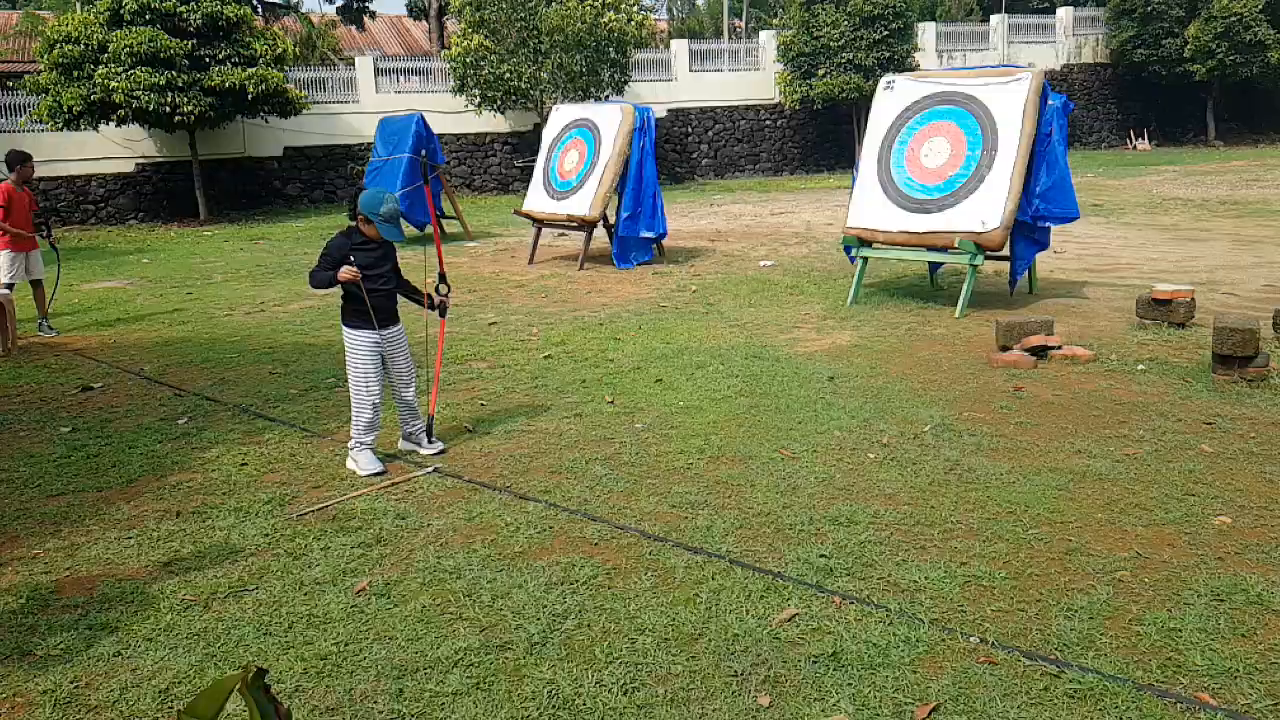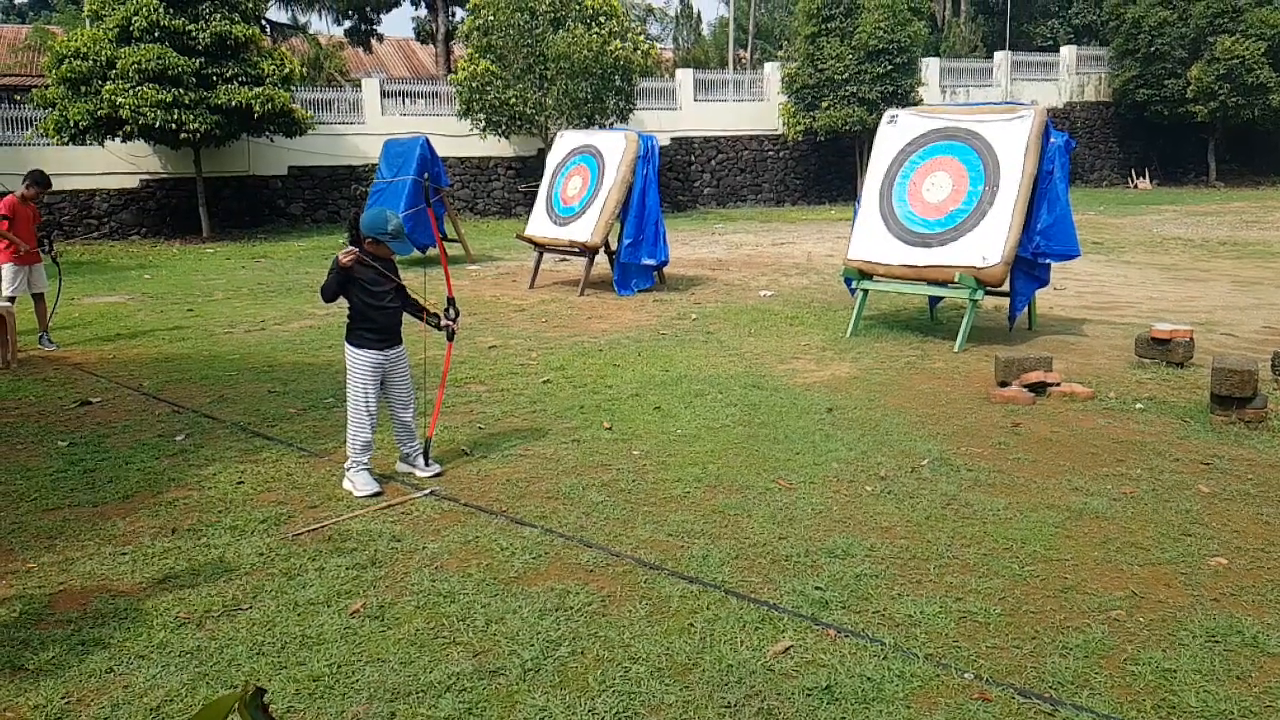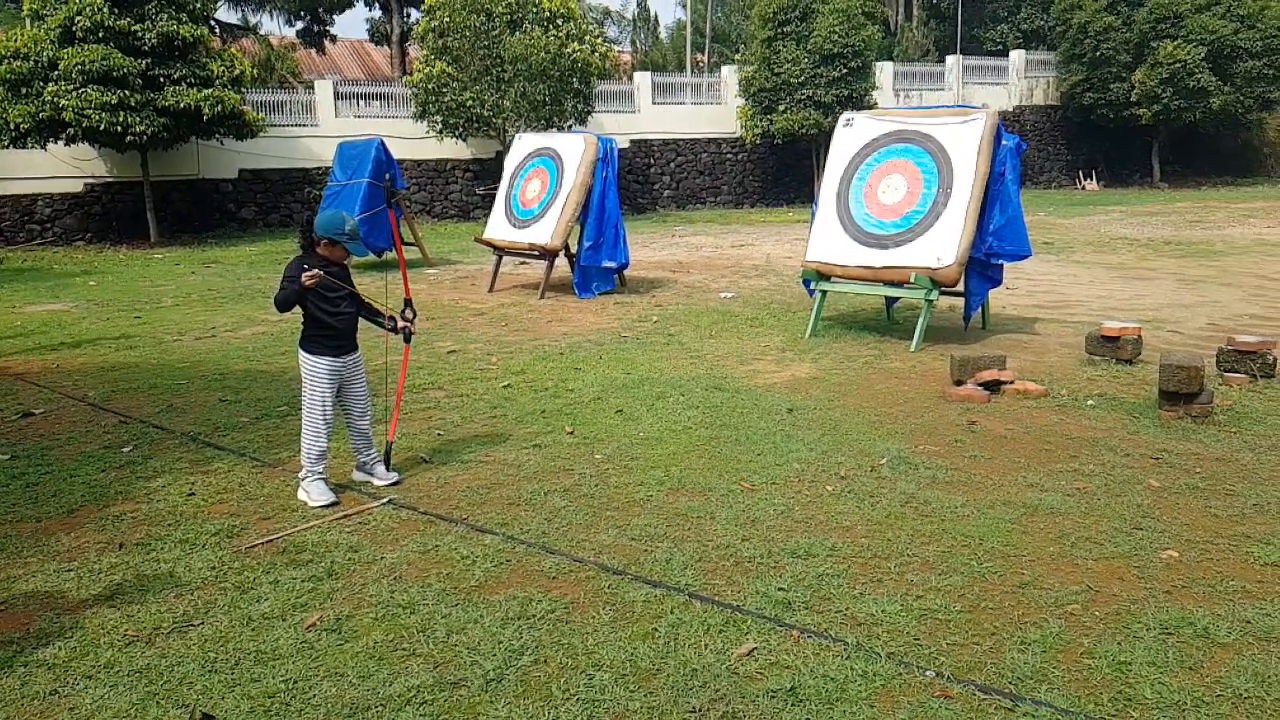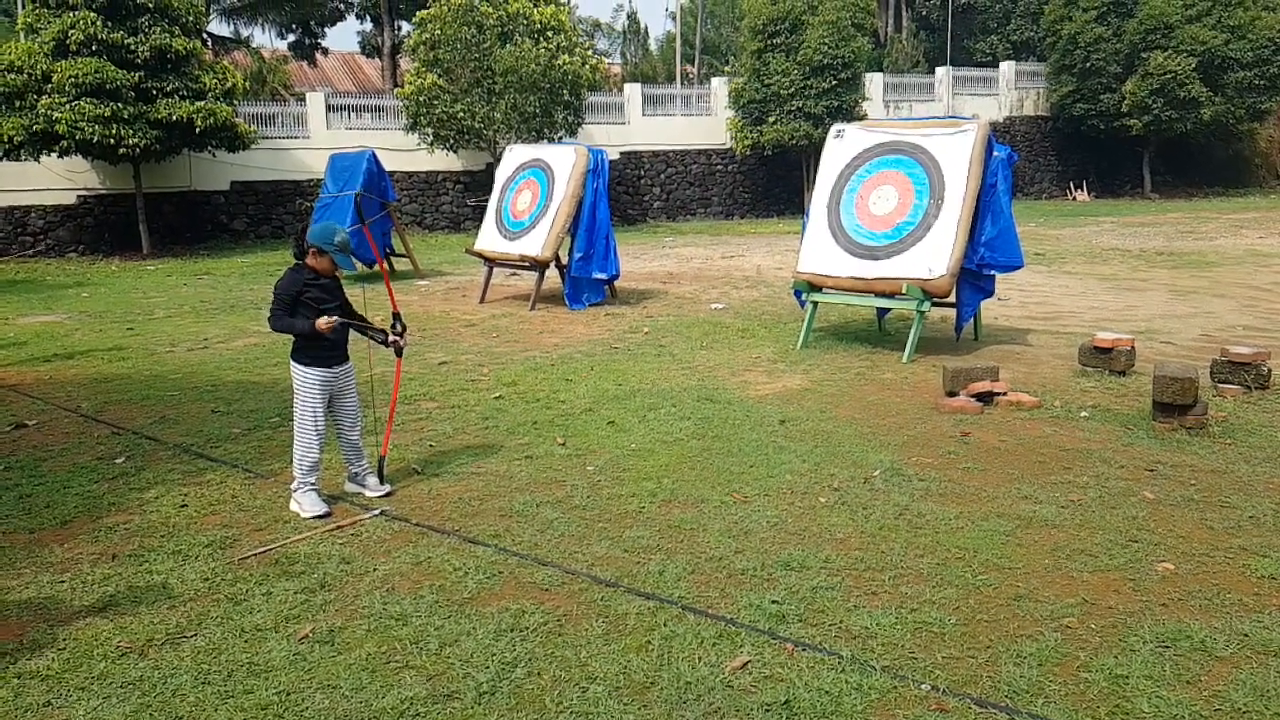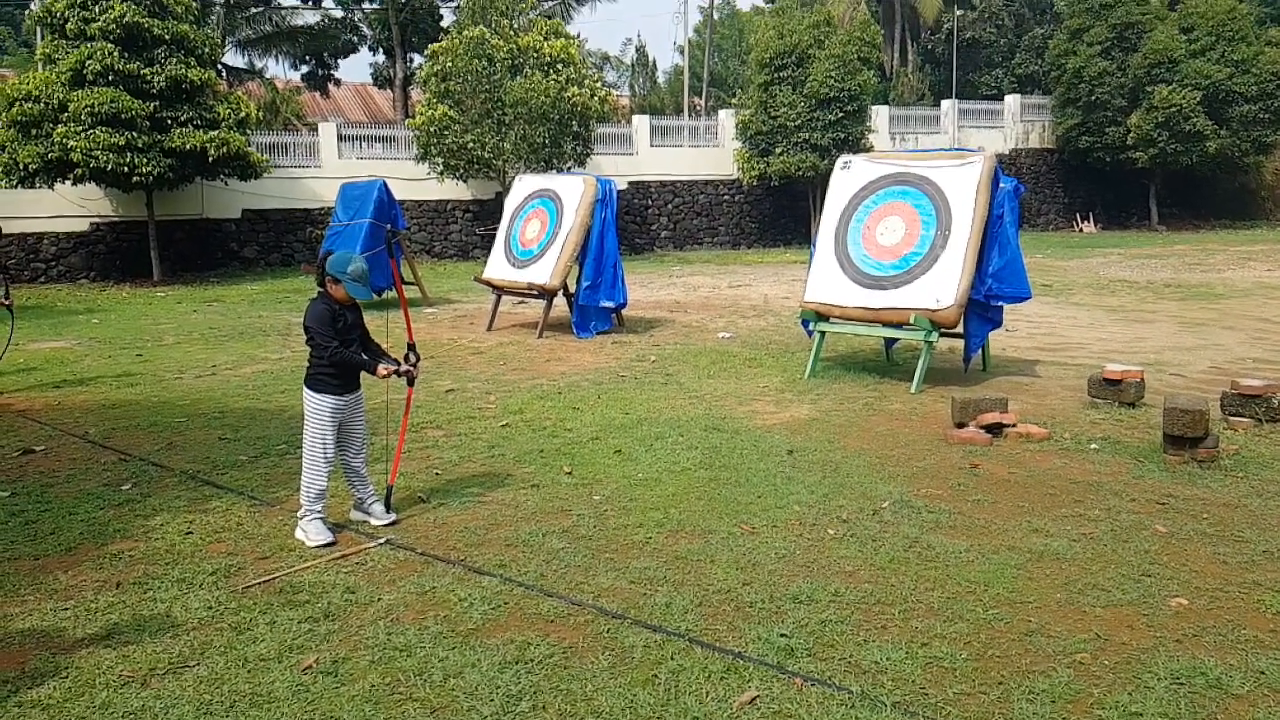
dt=1s
person 1, frame 1
left shoulder: (386, 245)
right shoulder: (342, 244)
right elbow: (315, 278)
left wrist: (427, 300)
right wrist: (337, 276)
left hip: (392, 327)
right hip: (360, 331)
left knee: (406, 384)
right knee: (367, 393)
left ankle: (413, 434)
right ankle: (360, 449)
person 1, frame 2
left shoulder: (387, 264)
right shoulder: (349, 262)
left elbow: (404, 299)
right elbow: (328, 295)
left wrist: (435, 320)
right wrist: (341, 269)
left hip: (394, 348)
right hip: (363, 350)
left knee: (404, 406)
right knee: (363, 411)
left ankle: (411, 456)
right ankle: (356, 469)
person 1, frame 3
left shoulder: (340, 269)
right shoulder: (301, 266)
left elbow: (358, 303)
right elbow: (281, 303)
left wrist: (392, 322)
right wrist: (301, 287)
left hip: (350, 354)
right hip: (319, 358)
left knee: (360, 413)
right knee: (318, 419)
left ankle: (367, 464)
right ankle: (311, 479)
person 1, frame 4
left shoulder: (331, 281)
right shoulder: (293, 280)
left elbow: (350, 315)
right elbow: (277, 321)
left wrist: (383, 336)
right wrist: (312, 326)
left hip: (341, 365)
right hip: (310, 369)
left knee: (350, 424)
right knee: (310, 431)
left ankle: (359, 475)
right ankle: (303, 490)
person 1, frame 5
left shoulder: (352, 308)
right shoulder: (319, 311)
left elbow: (366, 342)
right elbow: (333, 353)
left wrist: (395, 365)
right wrist: (373, 367)
left hip: (352, 393)
right hip: (323, 395)
left knee: (356, 453)
right knee: (319, 457)
left ankle: (365, 503)
right ankle: (309, 518)
